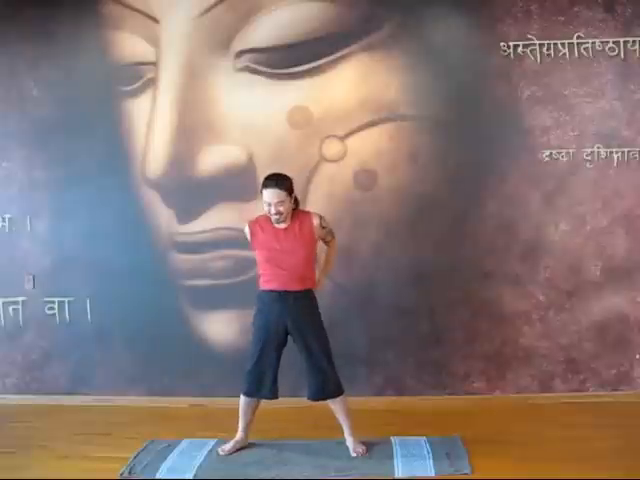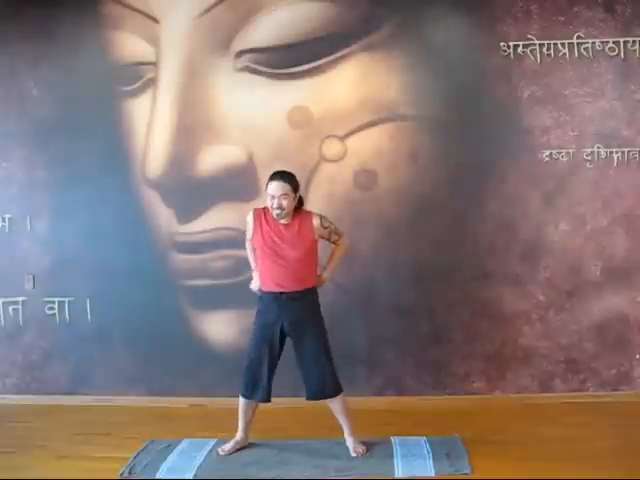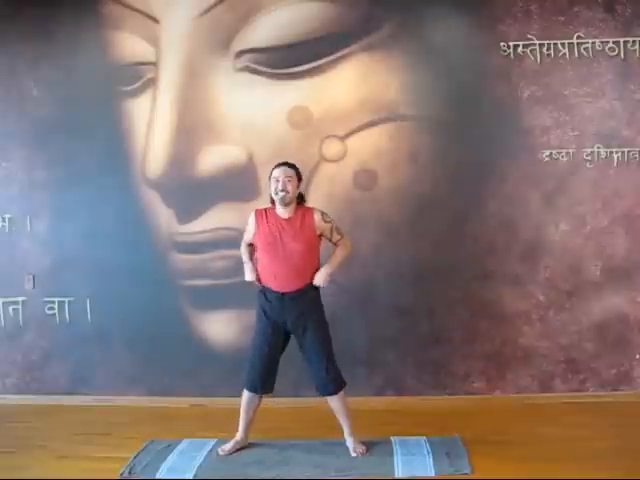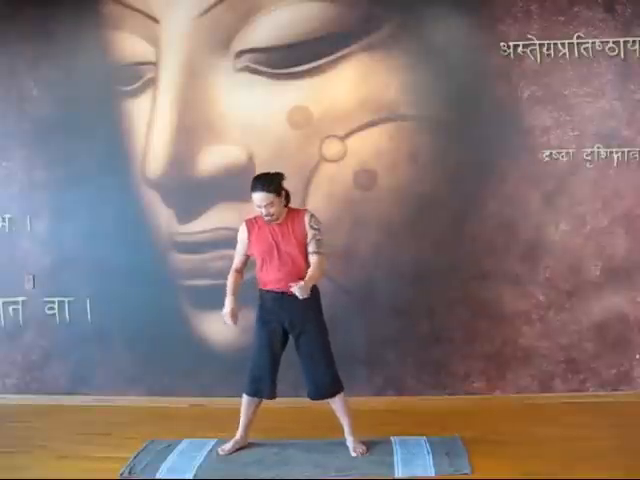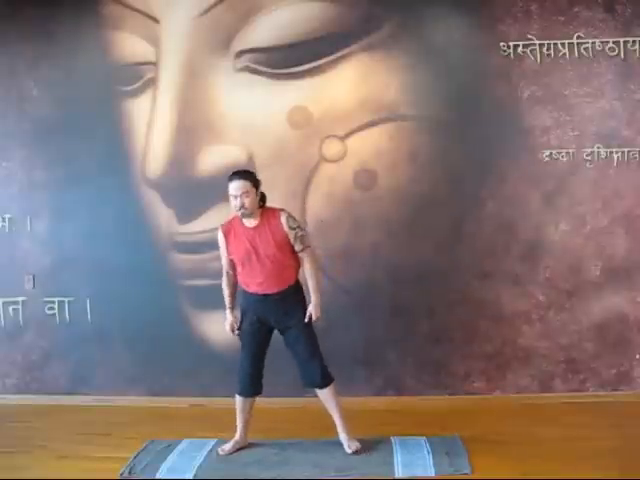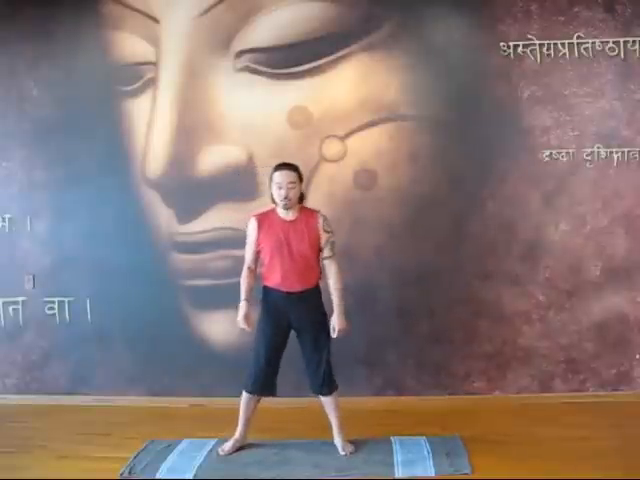
dt=0.4s
person 1, frame 1
left shoulder: (313, 221)
right shoulder: (253, 228)
left elbow: (332, 242)
left wrist: (321, 274)
left hip: (304, 304)
right hip: (270, 305)
left knee: (324, 371)
right knee: (257, 372)
left ankle: (349, 435)
right ankle: (241, 435)
person 1, frame 2
left shoulder: (313, 222)
right shoulder: (255, 218)
left elbow: (341, 241)
left wrist: (326, 274)
left hip: (304, 304)
right hip: (269, 305)
left knee: (323, 372)
right knee: (254, 372)
left ankle: (349, 435)
right ankle: (241, 435)
person 1, frame 3
left shoulder: (315, 218)
right shoulder: (258, 218)
left elbow: (344, 243)
right elbow: (246, 244)
left wrist: (327, 269)
right wrist: (248, 266)
left hip: (306, 303)
right hip: (270, 304)
left knee: (326, 370)
right knee: (258, 371)
left ankle: (349, 435)
right ankle: (241, 435)
person 1, frame 4
left shoulder: (306, 220)
right shoulder: (249, 228)
left elbow: (317, 262)
right elbow: (237, 268)
left wrist: (307, 283)
right wrist: (230, 298)
left hip: (304, 303)
right hip: (270, 305)
left knee: (323, 370)
right knee: (259, 372)
left ankle: (350, 434)
right ankle: (241, 435)
person 1, frame 5
left shoulder: (282, 220)
right shoulder: (226, 232)
left elbow: (306, 257)
right elbow: (229, 273)
left wrist: (315, 298)
right wrist: (229, 309)
left hip: (290, 301)
right hip: (252, 305)
left knee: (313, 365)
right knee: (247, 370)
left ankle: (342, 430)
right ankle: (240, 435)
person 1, frame 6
left shoulder: (318, 220)
right shoulder: (258, 223)
left elbow: (330, 265)
right elbow: (249, 267)
left wrist: (338, 310)
right wrist: (244, 303)
left hip: (309, 301)
right hip: (274, 302)
left knee: (321, 369)
right knee: (260, 368)
left ankle: (338, 434)
right ankle: (240, 434)
